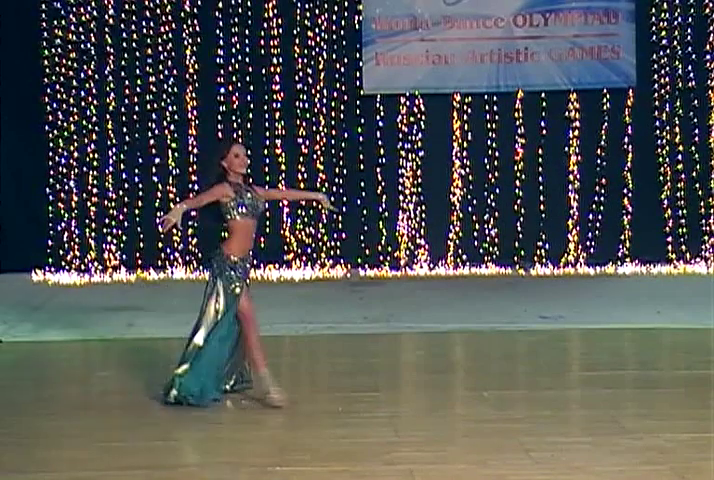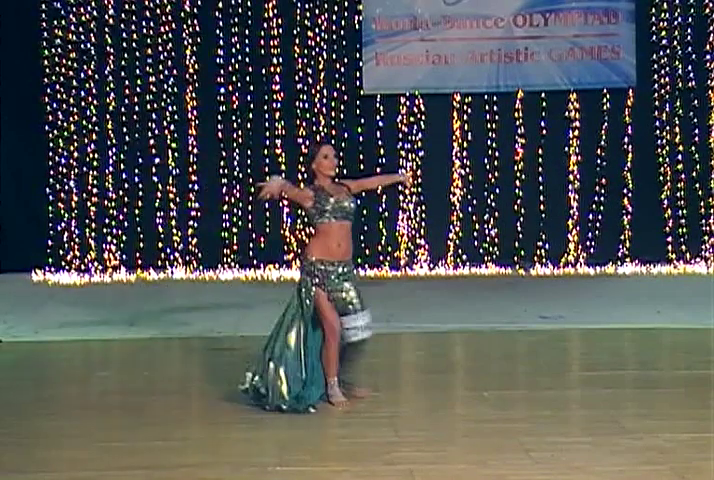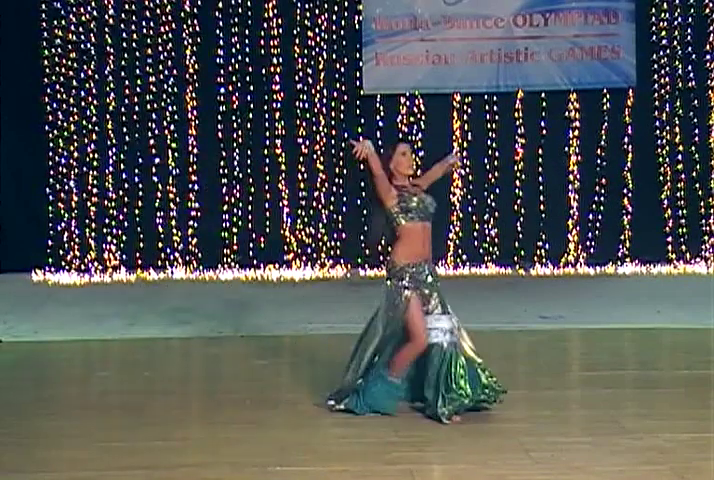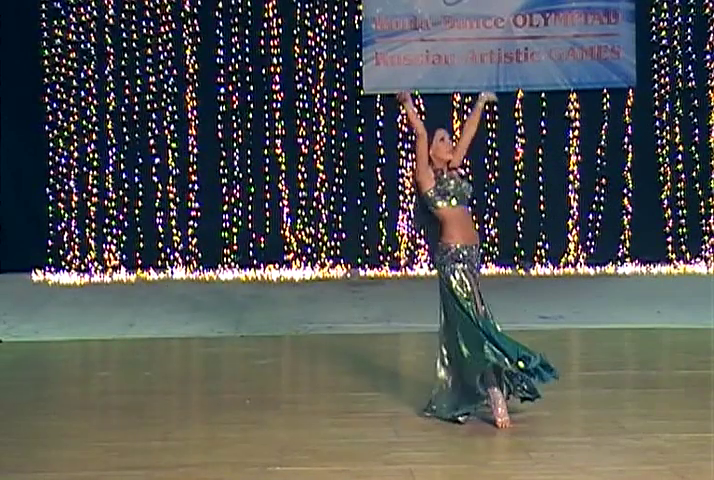
dt=0.5s
person 1, frame 1
left shoulder: (250, 189)
right shoulder: (226, 188)
left elbow: (283, 194)
right elbow: (199, 199)
left wrist: (317, 194)
right wrist: (180, 207)
left hip: (240, 263)
right hip: (230, 263)
left knee: (228, 323)
right knee: (249, 320)
left ankle: (221, 378)
right ankle: (266, 383)
person 1, frame 2
left shoulder: (345, 187)
right shoulder: (309, 193)
left elbow: (374, 181)
right elbow: (290, 190)
left wrist: (400, 177)
right wrist: (277, 182)
left hip: (344, 267)
right hip: (317, 266)
left knee: (357, 328)
right knee: (333, 327)
left ankle: (337, 379)
right ankle: (331, 385)
person 1, frame 3
left shoulder: (416, 188)
right shoulder: (389, 191)
left elbow: (434, 173)
right elbow: (377, 169)
left wrist: (449, 160)
right wrist: (367, 149)
left hip: (425, 270)
right hip: (404, 271)
left knee: (443, 333)
right knee: (420, 338)
left ankle: (447, 400)
right ankle: (382, 386)
person 1, frame 4
left shoulder: (452, 170)
right shoulder: (428, 175)
left elbow: (467, 134)
right elbow: (420, 135)
left wrist: (482, 103)
right wrist: (409, 107)
left hip: (469, 253)
right hip: (454, 255)
left knee: (465, 326)
right knee: (475, 323)
left ankle: (458, 400)
right ankle: (494, 391)
